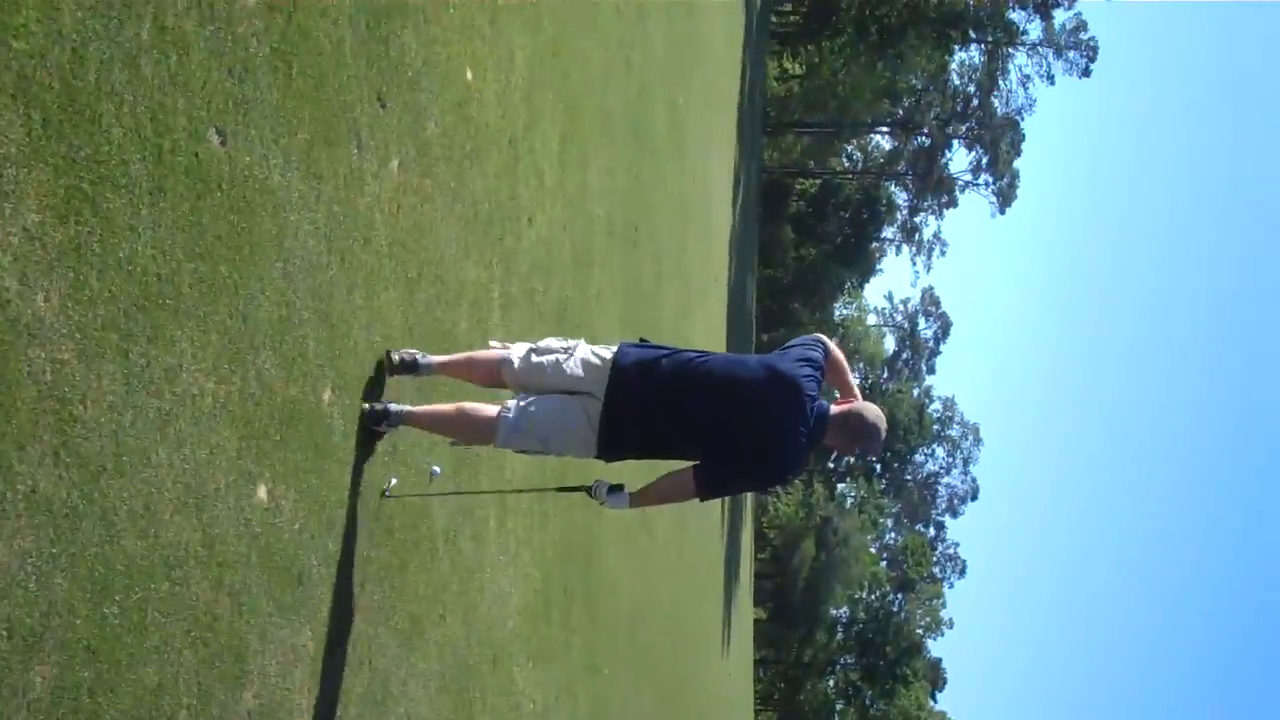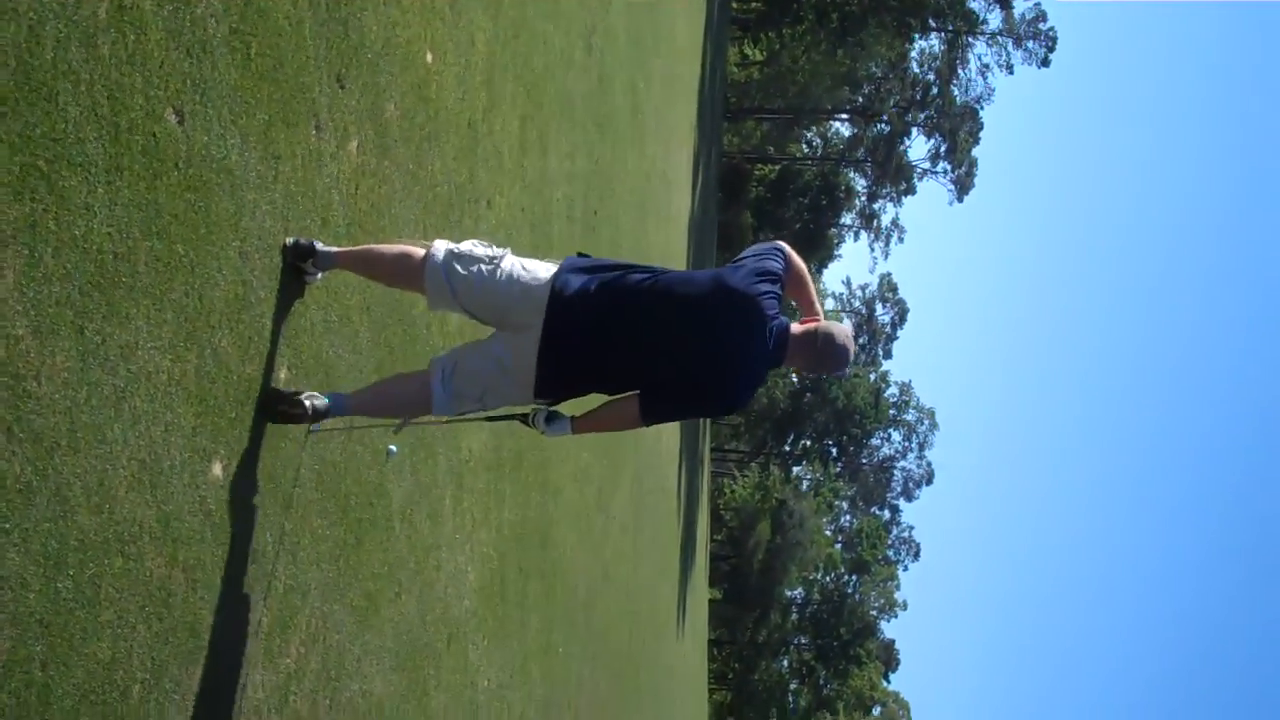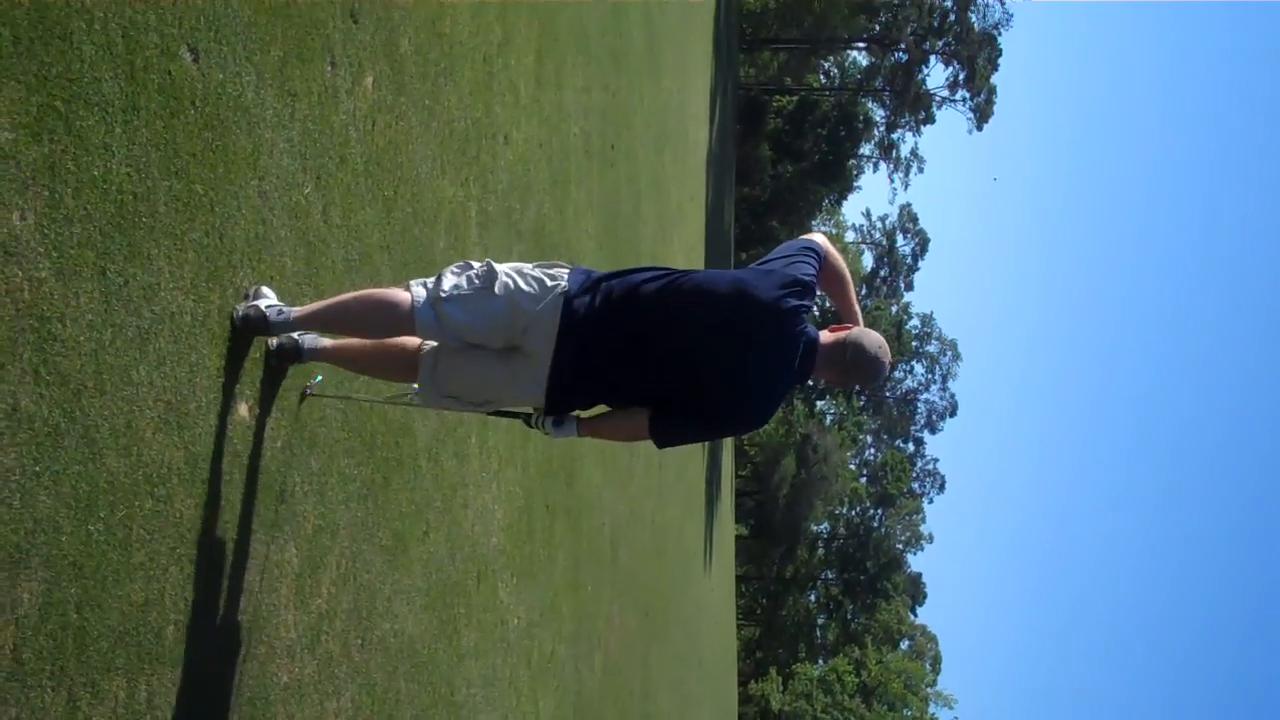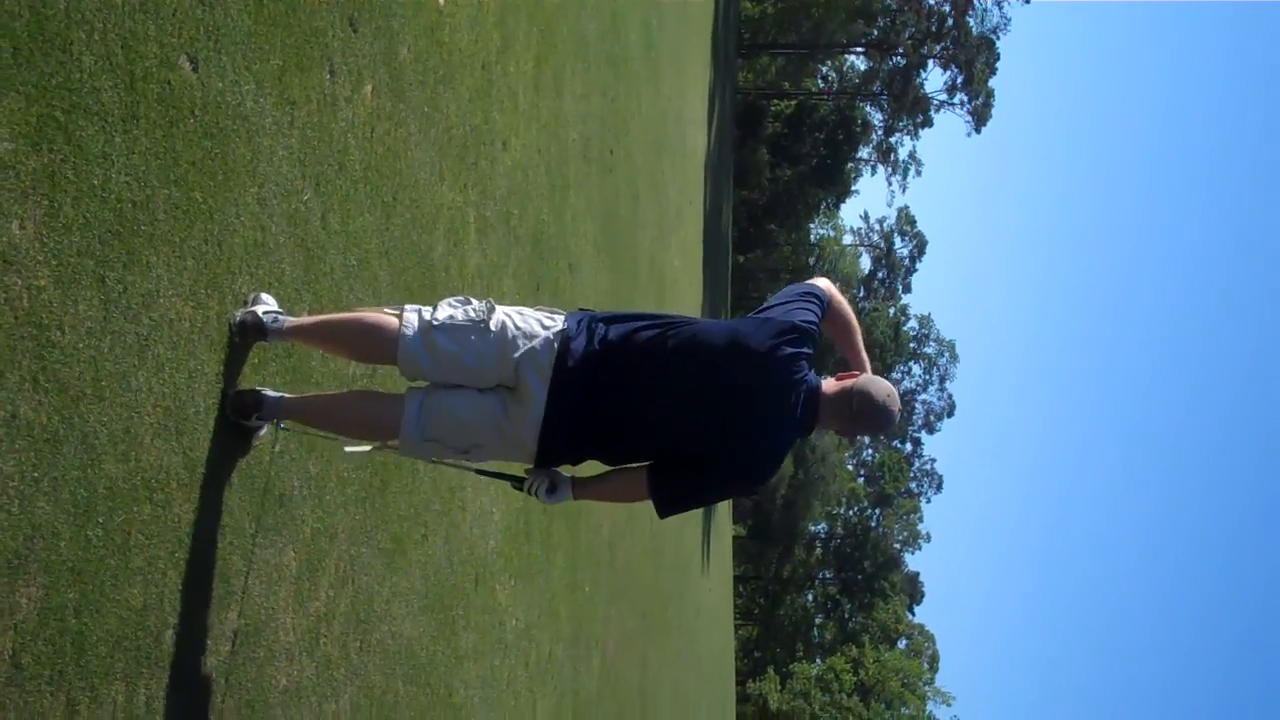
dt=1s
person 1, frame 1
left shoulder: (801, 370)
right shoulder: (779, 459)
left elbow: (824, 340)
right elbow: (694, 480)
right wrist: (630, 499)
left hip: (623, 363)
right hip: (613, 431)
left knee: (518, 363)
right knee: (504, 424)
person 1, frame 2
left shoulder: (759, 282)
right shoulder: (735, 387)
left elbow: (783, 248)
right elbow: (641, 408)
left wrist: (813, 312)
right wrist: (570, 426)
left hip: (561, 288)
right hip: (554, 367)
left knee: (436, 266)
right knee: (440, 387)
left ankle: (326, 255)
right ankle: (330, 405)
person 1, frame 3
left shoulder: (788, 286)
right shoulder: (753, 404)
left elbow: (818, 240)
right elbow: (648, 422)
left wrist: (856, 323)
right wrist: (575, 426)
left hip: (568, 299)
right hip: (565, 382)
left knee: (422, 306)
right knee: (429, 368)
left ankle: (287, 318)
right ankle: (313, 349)
person 1, frame 4
left shoulder: (789, 331)
right shoulder: (756, 460)
left elbow: (824, 287)
right elbow: (654, 483)
left wrist: (864, 373)
right wrist: (572, 489)
left hip: (562, 341)
right hip: (553, 431)
left knee: (411, 335)
right knee: (408, 419)
left ankle: (278, 323)
right ankle: (281, 406)
